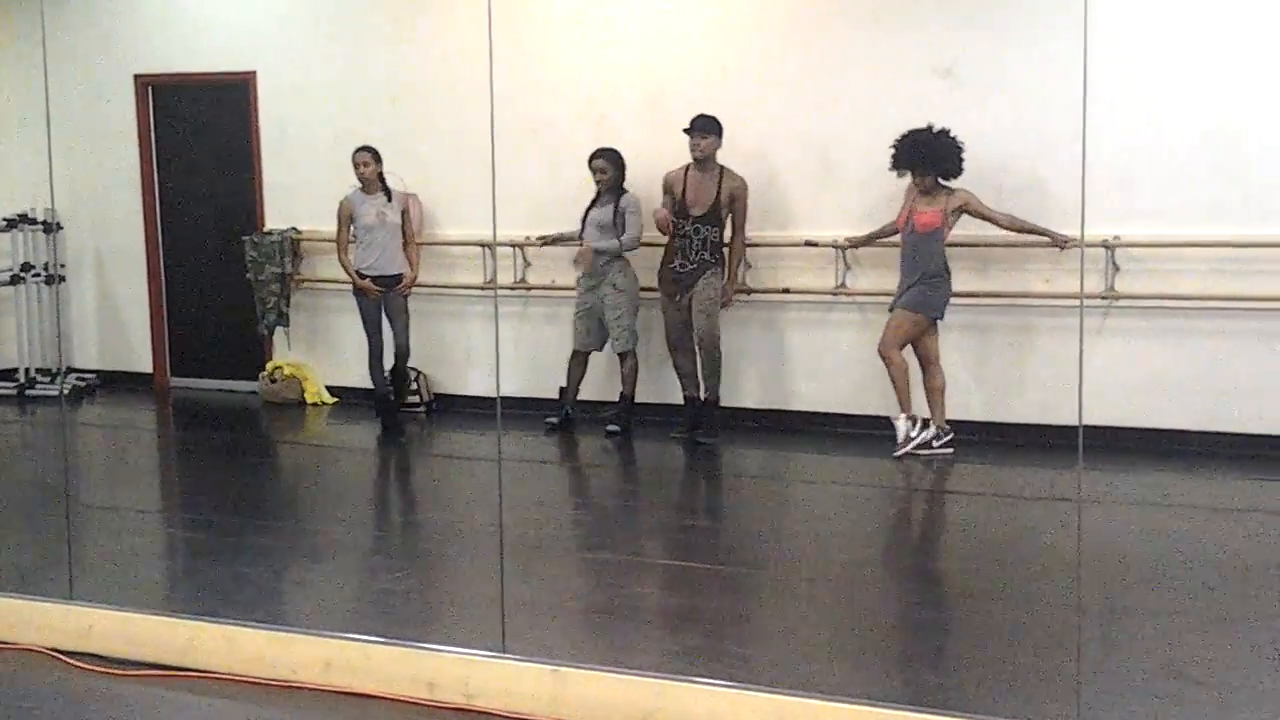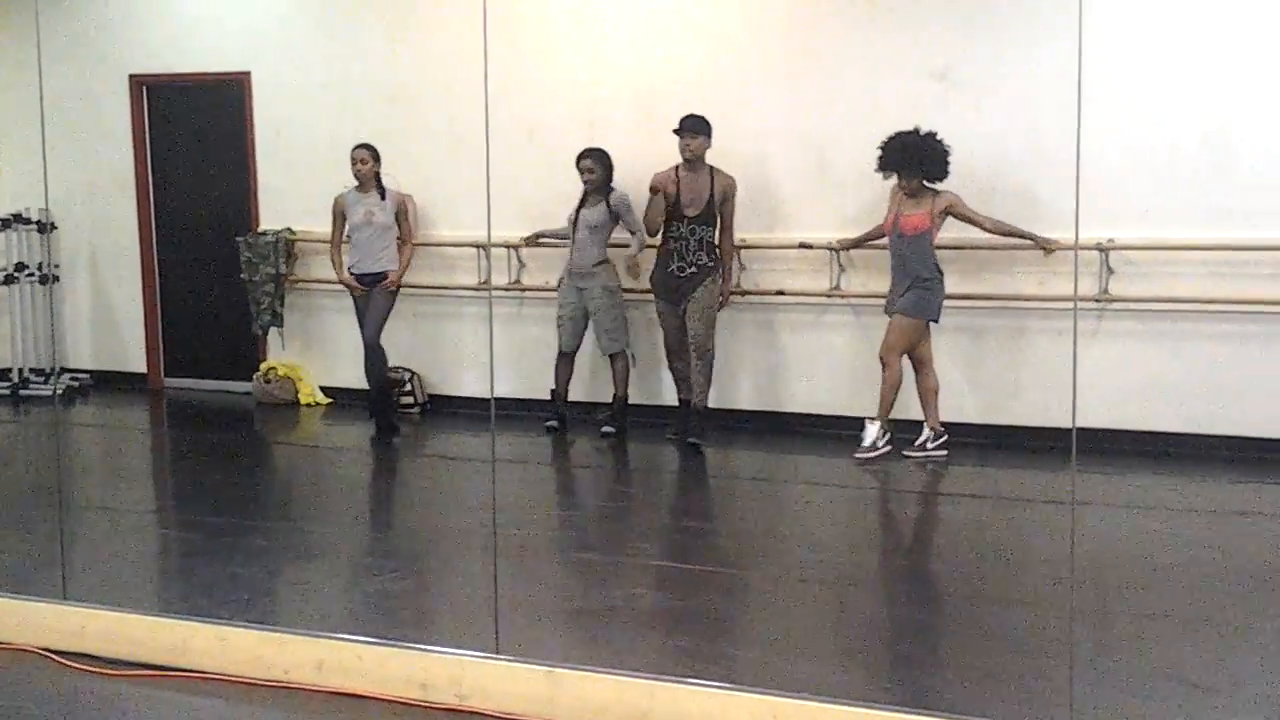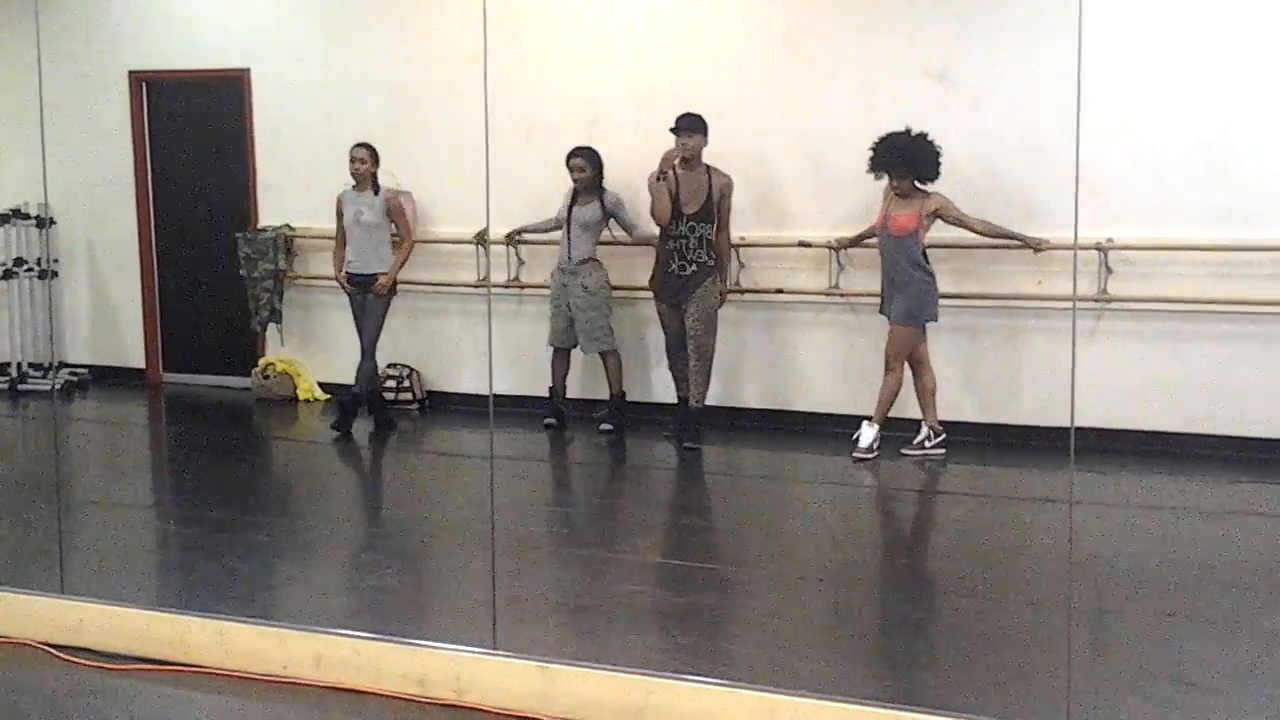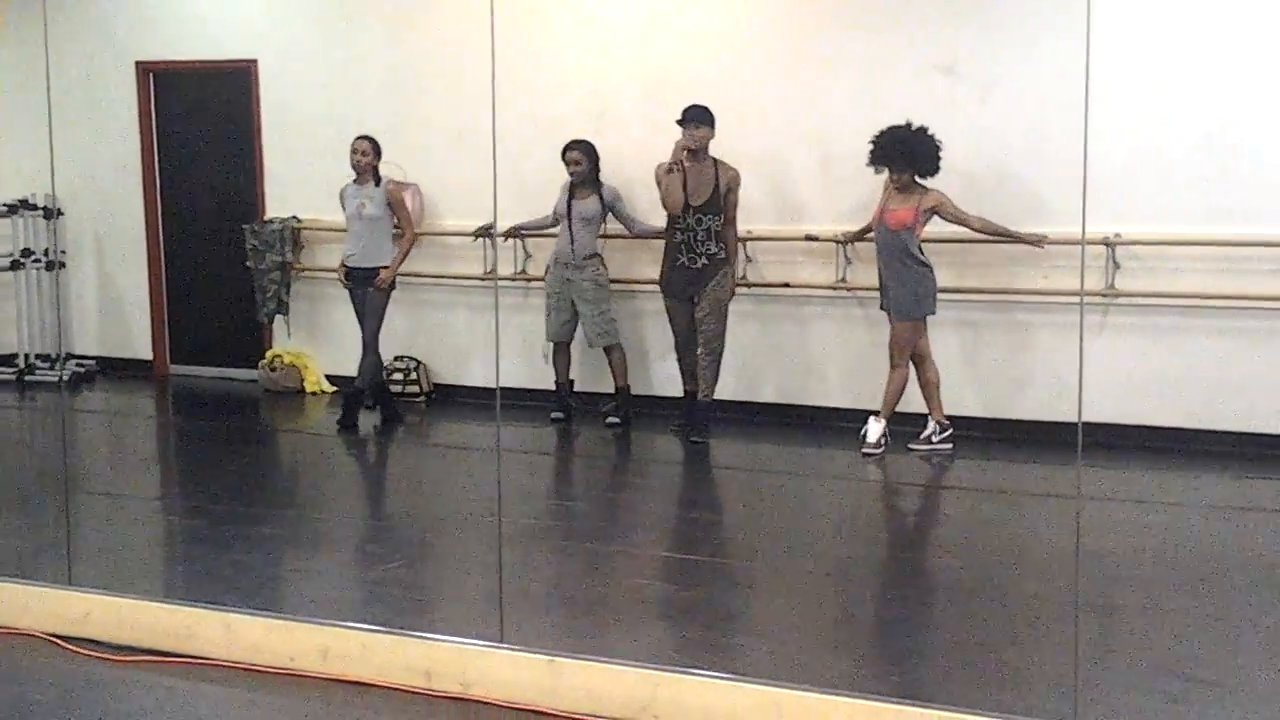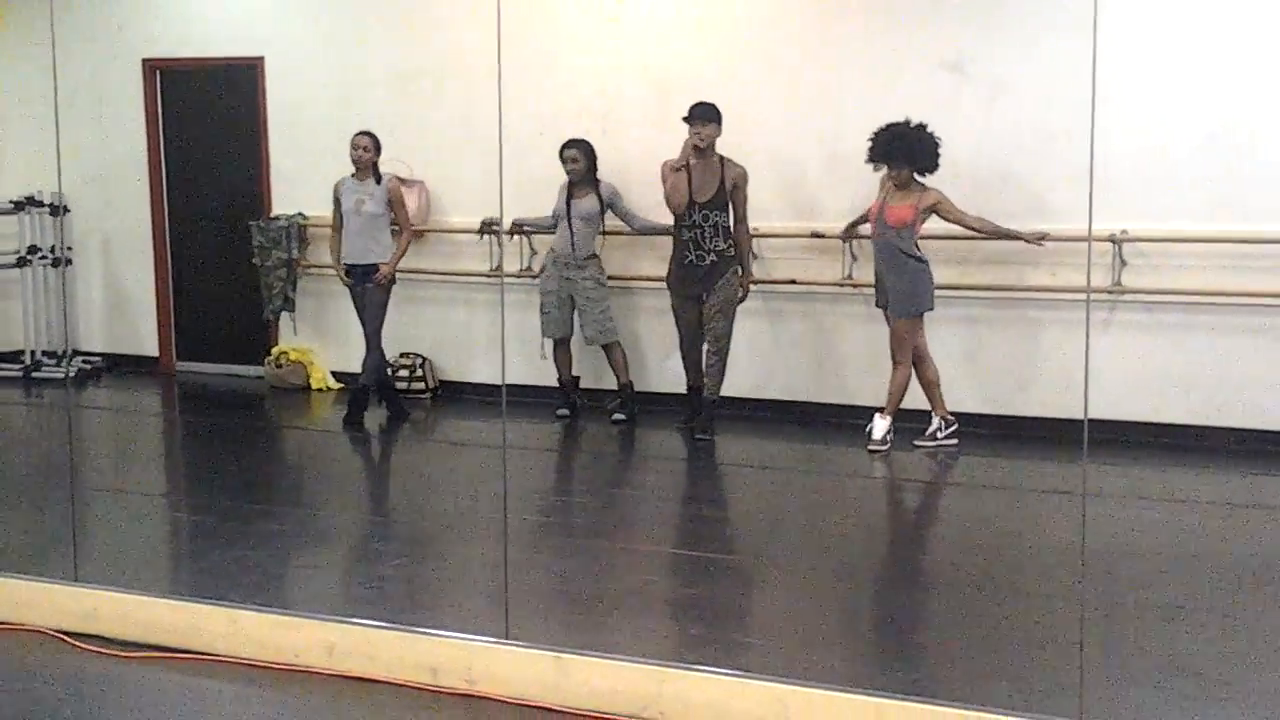
dt=0.2s
person 1, frame 1
left shoulder: (734, 184)
right shoulder: (673, 179)
left elbow: (738, 234)
right elbow: (666, 219)
left wrist: (732, 280)
right wrist: (660, 218)
left hip: (708, 270)
right hip: (672, 271)
left knee: (706, 337)
right knee: (678, 343)
left ankle: (712, 407)
right ankle: (693, 409)
person 1, frame 2
left shoulder: (724, 183)
right shoulder: (663, 180)
left elbow: (726, 234)
right elbow: (651, 231)
left wrist: (727, 278)
right wrist: (655, 196)
left hip: (703, 275)
right hip: (667, 275)
left knee: (701, 344)
right knee: (675, 347)
left ankle: (697, 417)
right ankle: (686, 410)
person 1, frame 3
left shoulder: (721, 182)
right shoulder: (661, 176)
left elbow: (722, 232)
right elbow: (661, 219)
left wrist: (724, 278)
right wrist: (663, 175)
left hip: (703, 276)
right hip: (667, 274)
left knee: (700, 347)
right knee: (675, 347)
left ankle: (694, 420)
right ankle: (684, 408)
person 1, frame 4
left shoulder: (728, 175)
right shoulder: (667, 169)
left elbow: (729, 226)
right elbow: (674, 207)
left wrist: (732, 272)
right wrist: (676, 162)
left hip: (713, 269)
right hip: (676, 268)
left knee: (710, 342)
right knee: (684, 342)
left ankle: (702, 413)
right ankle: (690, 402)
person 1, frame 5
left shoulder: (735, 172)
right shoulder: (672, 167)
left elbow: (740, 224)
right elbow: (677, 206)
left wrist: (746, 270)
right wrist: (683, 161)
left hip: (722, 267)
right hip: (684, 265)
left knee: (717, 340)
right knee: (689, 339)
left ankle: (708, 409)
right ankle: (695, 398)
person 2, frame 1
left shoulder: (956, 199)
right shoulder: (912, 193)
left elbow: (1000, 219)
right elbow: (899, 225)
left wrist: (1049, 234)
right wrist: (864, 240)
left hip: (930, 286)
right hip: (911, 285)
left knee: (888, 348)
right knee: (929, 360)
left ankle: (909, 421)
right ankle: (939, 432)
person 2, frame 2
left shoulder: (942, 201)
right shoulder: (897, 195)
left elbow: (985, 223)
left wrist: (1034, 238)
right wrist: (855, 242)
left hip: (923, 289)
right hip: (902, 288)
left knee: (889, 356)
right knee: (921, 362)
left ankle: (878, 430)
right ankle: (934, 434)
person 2, frame 3
left shoulder: (932, 202)
right shoulder: (889, 194)
left elbow: (975, 225)
left wrist: (1023, 239)
right wrist: (853, 240)
left hip: (915, 291)
right hip: (894, 290)
left knee: (893, 363)
right knee: (918, 361)
left ankle: (872, 431)
right ankle: (932, 432)
person 2, frame 4
left shoulder: (930, 198)
right shoulder: (889, 188)
left elbow: (972, 222)
left wrist: (1020, 236)
right wrist: (857, 234)
left hip: (913, 285)
right hip: (892, 285)
left knee: (899, 360)
right knee: (920, 356)
left ankle: (878, 425)
right ankle: (939, 427)
person 2, frame 5
left shoulder: (928, 197)
right shoulder: (885, 184)
left elbow: (970, 222)
left wrist: (1019, 235)
right wrist: (853, 226)
left hip: (909, 281)
right hip: (887, 281)
left knee: (902, 357)
right knee: (918, 354)
left ankle: (884, 422)
right ankle: (943, 422)
person 3, frame 1
left shoulder: (399, 200)
right shoulder: (349, 204)
left elbow: (410, 242)
right elbow: (342, 250)
left wrist: (413, 272)
right wrist: (357, 280)
left hip: (395, 280)
right hip: (367, 281)
left knee: (402, 344)
right knee: (376, 344)
left ankle: (397, 381)
right ankle: (386, 410)
person 3, frame 2
left shoulder: (395, 200)
right shoulder: (343, 201)
left elbow: (407, 241)
right elbow: (335, 246)
left wrist: (399, 272)
right wrist: (342, 276)
left hip: (385, 278)
right hip: (358, 280)
left knee: (371, 337)
right knee: (368, 345)
left ankle: (386, 390)
right ankle: (382, 413)
person 3, frame 3
left shoulder: (387, 198)
right shoulder: (343, 200)
left elbow: (407, 241)
left wrist: (391, 275)
right wrist: (338, 272)
left hip: (379, 280)
right hip: (354, 280)
left knee: (368, 345)
right knee: (366, 346)
left ankle: (350, 408)
right ankle: (379, 411)
person 3, frame 4
left shoulder: (388, 191)
right shoulder: (345, 193)
left elbow: (409, 234)
left wrist: (392, 269)
right wrist: (342, 265)
left hip: (379, 274)
right hip: (354, 274)
left knee: (369, 340)
right knee: (369, 340)
left ankle: (353, 403)
right ankle: (386, 404)
person 3, frame 5
left shoulder: (388, 187)
right shoulder: (341, 187)
left elbow: (406, 232)
right elbow: (336, 231)
left wrist: (391, 265)
right wrist: (337, 263)
left hip: (378, 271)
right hip: (353, 270)
left knee: (372, 336)
right knee: (371, 337)
left ankle: (358, 402)
right ankle: (392, 400)
person 4, frame 1
left shoulder: (628, 200)
right shoulder: (598, 199)
left elbow: (632, 240)
left wrist: (594, 247)
right wrist: (558, 237)
left hip: (616, 277)
right hip: (590, 278)
left knee: (624, 345)
right knee: (580, 347)
left ankle: (625, 410)
right ankle: (567, 407)
person 4, frame 2
left shoulder: (617, 199)
right shoulder: (584, 198)
left elbow: (639, 234)
left wrist: (632, 255)
right wrist: (543, 233)
left hip: (599, 279)
right hip: (571, 278)
left knee: (615, 346)
right knee: (566, 346)
left ankle: (618, 410)
right ankle: (559, 407)
person 4, frame 3
left shoulder: (608, 199)
right shoulder: (571, 195)
left elbow: (634, 231)
left wrist: (659, 237)
right wrist: (523, 229)
left hip: (588, 275)
right hip: (561, 275)
left knee: (603, 342)
right knee: (560, 342)
left ankle: (616, 406)
right ankle: (557, 403)
person 4, frame 4
left shoulder: (607, 193)
right shoulder: (567, 189)
left elbow: (633, 226)
left wrist: (663, 230)
right wrist: (521, 226)
left hip: (589, 270)
right hip: (558, 269)
left knee: (607, 336)
right knee: (560, 336)
left ankle: (622, 399)
right ankle: (563, 397)
person 4, frame 5
left shoulder: (605, 190)
right shoulder: (564, 189)
left elbow: (634, 222)
left wrist: (668, 228)
right wrist: (523, 222)
left hip: (587, 270)
right hip: (554, 267)
left knee: (605, 334)
right knee: (560, 334)
left ankle: (626, 394)
right ankle: (568, 393)
